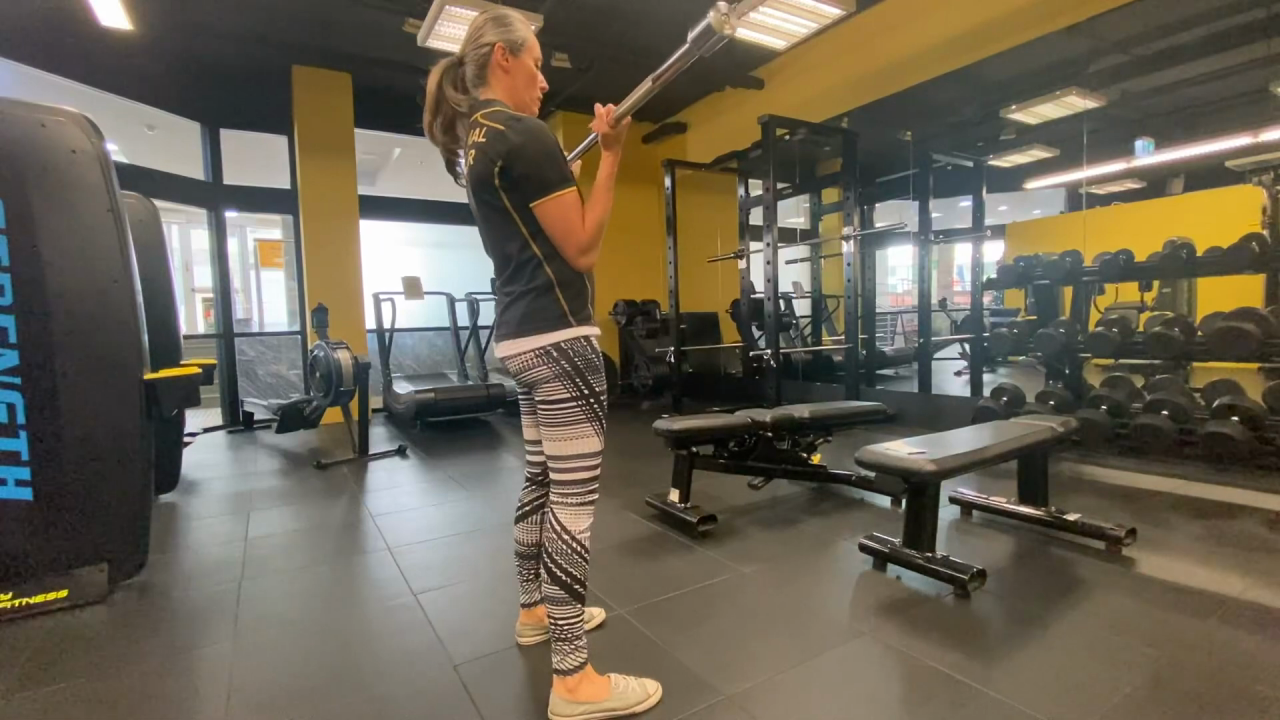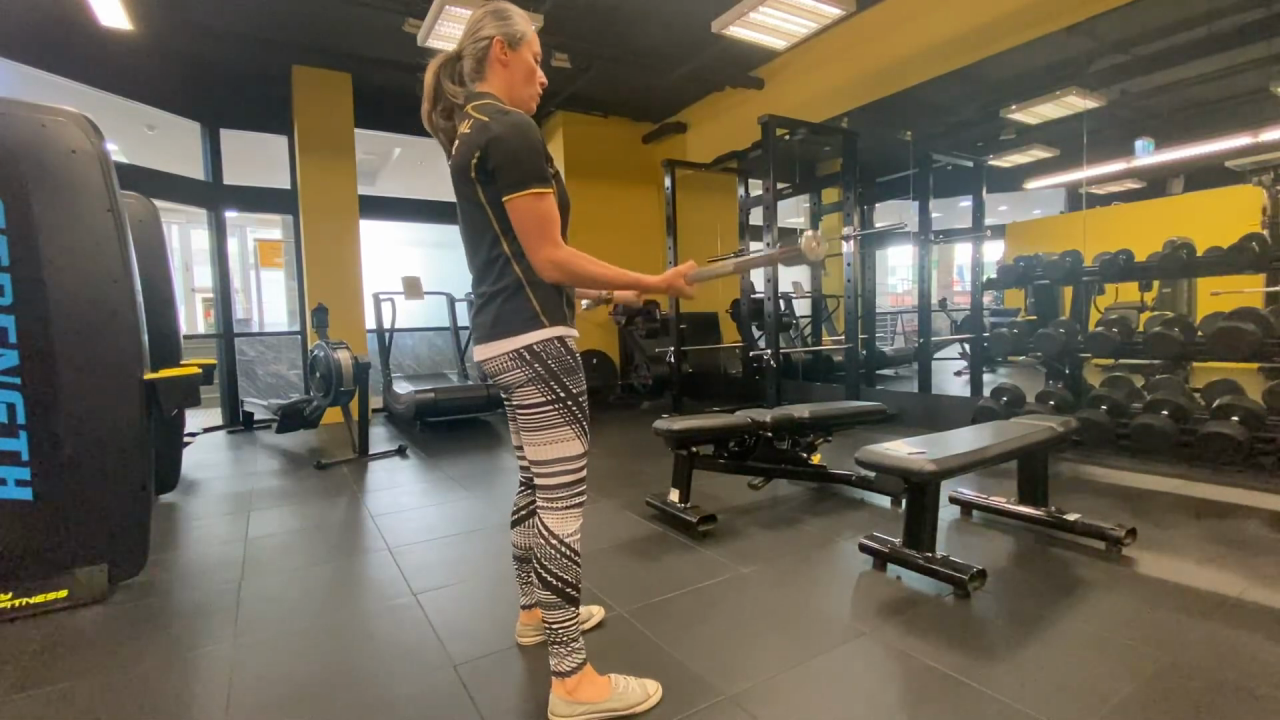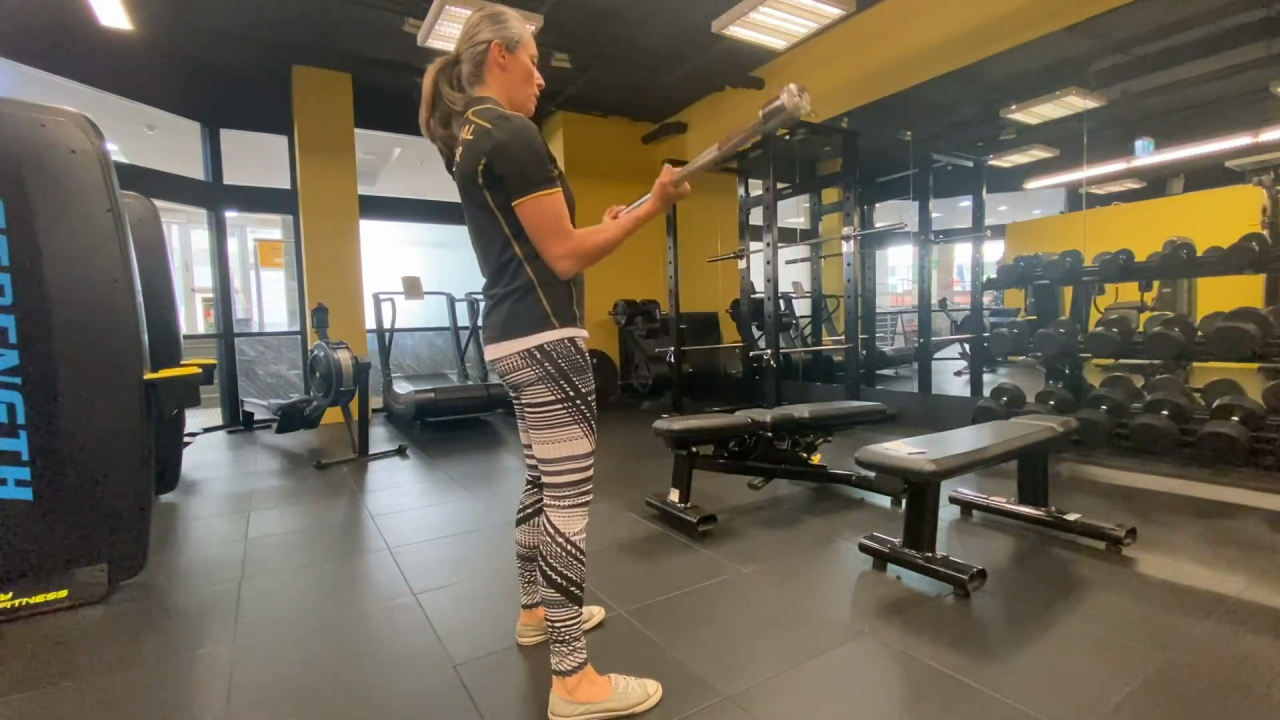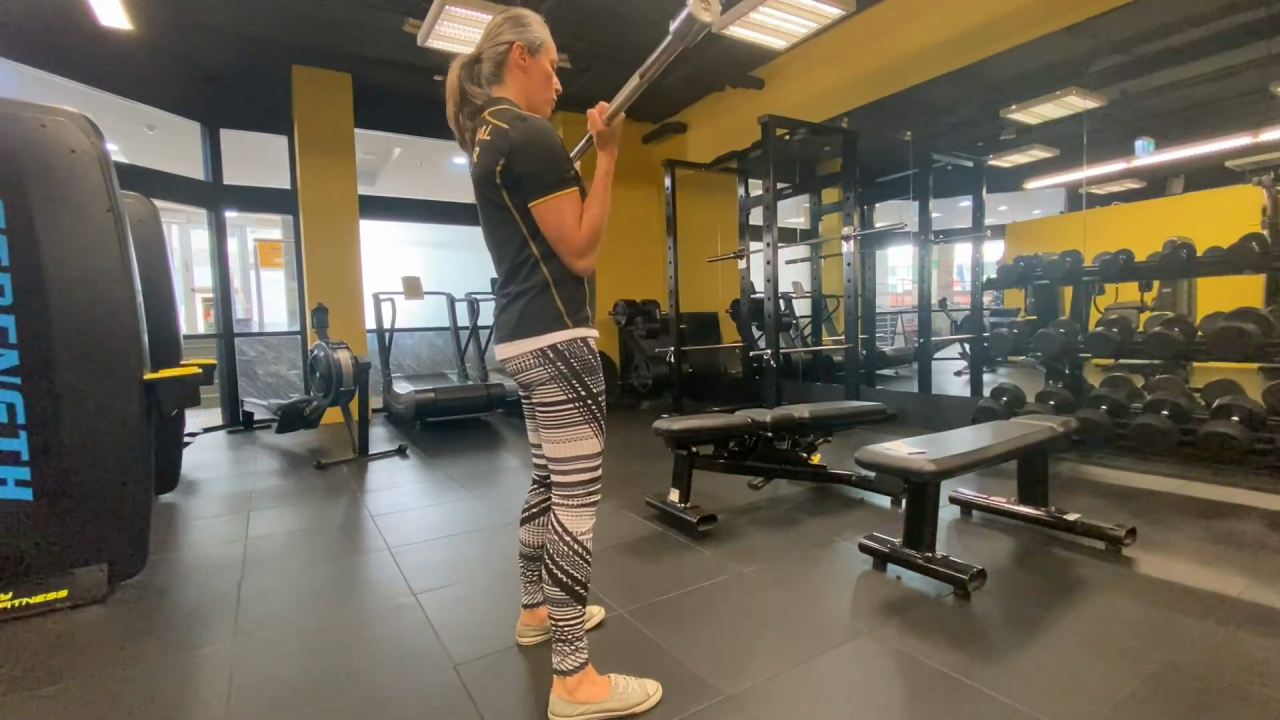
dt=1s
person 1, frame 1
left shoulder: (477, 140)
right shoulder: (525, 135)
right elbow: (582, 249)
left wrist: (566, 180)
right wrist: (611, 157)
left hip: (520, 334)
right hip: (557, 336)
left knee: (541, 479)
right knee: (574, 496)
left ankle: (535, 609)
person 1, frame 2
left shoulder: (469, 132)
right shoulder: (512, 131)
right elbow: (549, 259)
left wrist: (607, 286)
right wrist: (652, 283)
left hip: (501, 335)
right hip: (533, 338)
left knee: (536, 483)
right knee: (562, 497)
left ankle: (534, 611)
person 1, frame 3
left shoulder: (469, 138)
right shoulder: (513, 134)
right elbow: (564, 256)
left wrist: (600, 227)
right wrist: (652, 206)
left hip: (512, 334)
right hip: (543, 337)
left knee: (541, 480)
right knee: (568, 495)
left ankle: (536, 610)
person 1, frame 4
left shoulder: (488, 135)
right shoulder: (531, 134)
right elbow: (580, 254)
left wrist: (575, 175)
right wrist: (606, 159)
left hip: (523, 334)
right hip: (555, 337)
left knee: (548, 480)
right knee: (577, 496)
left ankle: (537, 609)
